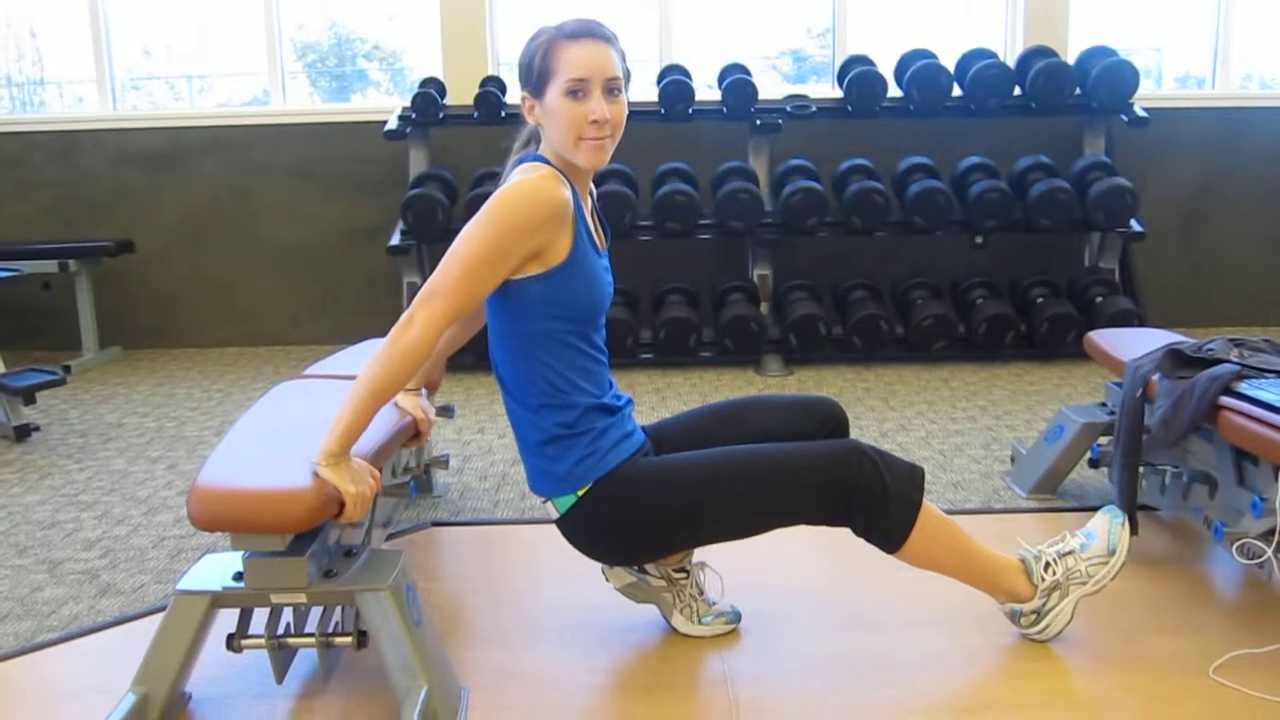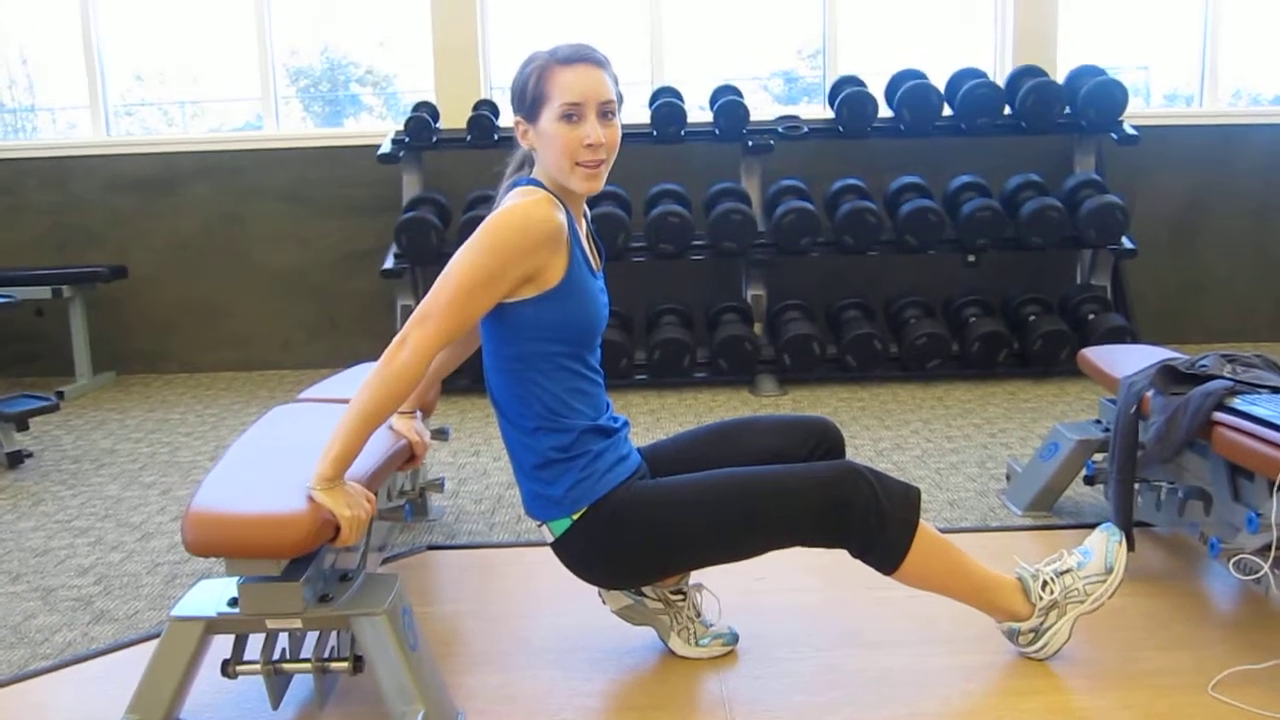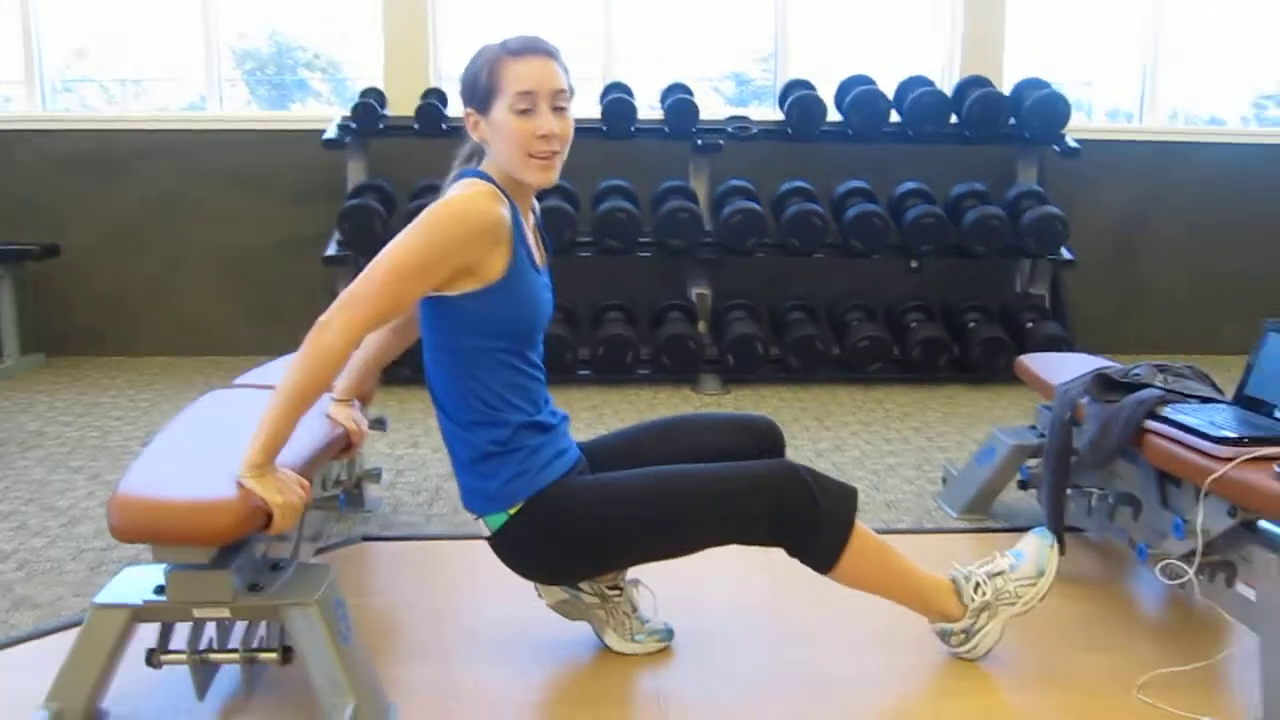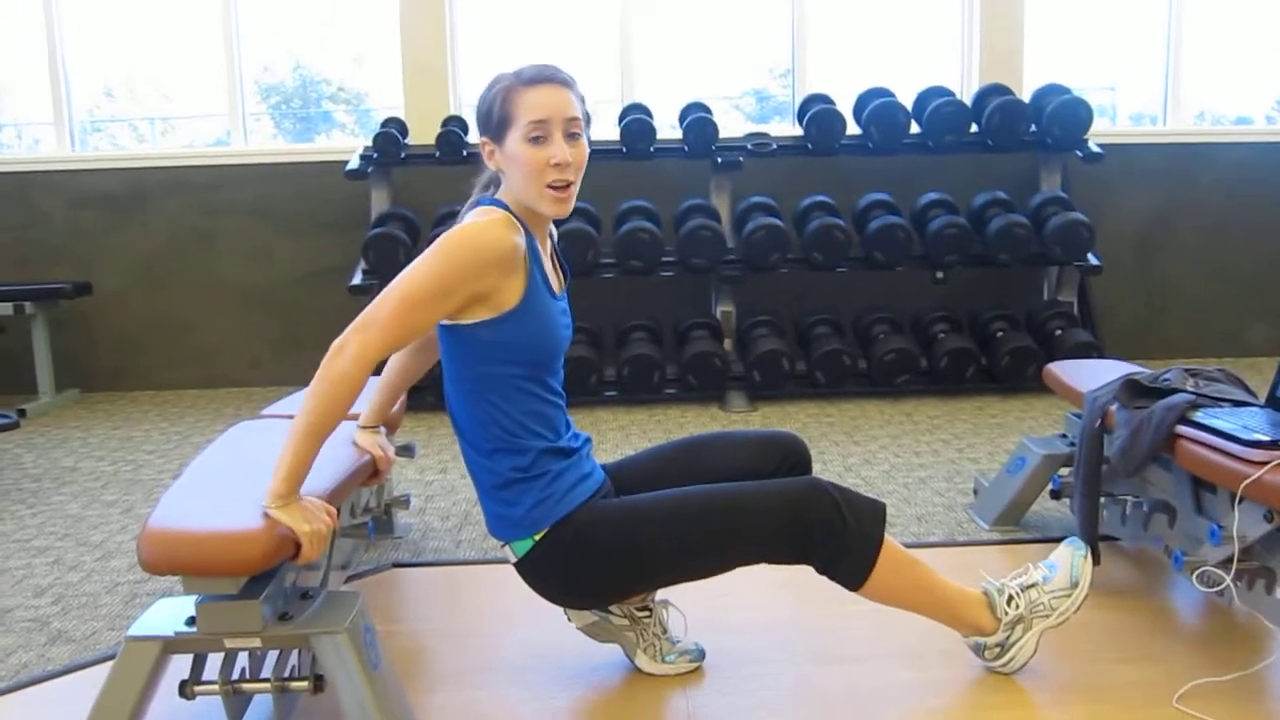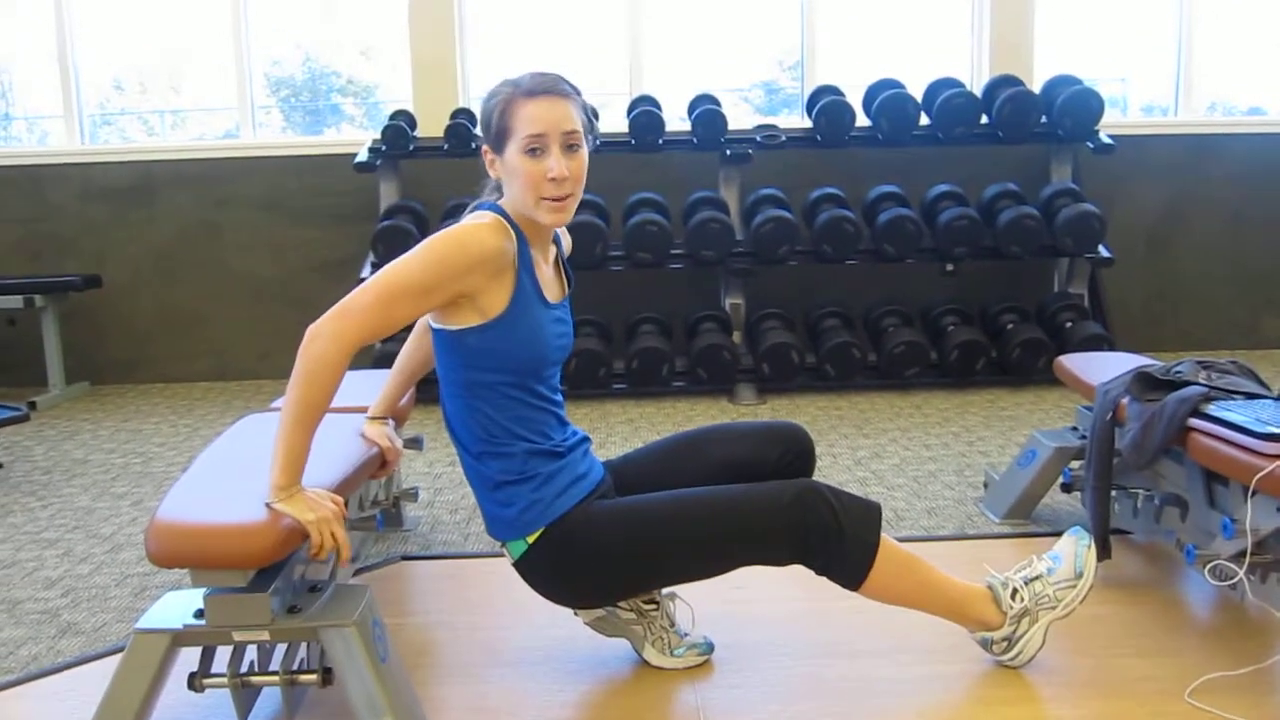
dt=1s
person 1, frame 1
left shoulder: (571, 188)
right shoulder: (536, 193)
left elbow: (477, 304)
right elbow: (426, 315)
left wrist: (420, 387)
right wrist: (336, 457)
left hip: (620, 453)
right hip: (601, 493)
left knee: (820, 420)
right knee: (852, 474)
left ankle: (662, 564)
right ankle: (1028, 588)
person 1, frame 2
left shoulder: (566, 213)
right shoulder: (530, 217)
left elbow: (468, 326)
right elbow: (418, 338)
left wrist: (412, 412)
right wrist: (330, 481)
left hip: (615, 475)
right hip: (595, 516)
left knee: (816, 441)
right knee: (849, 497)
left ankle: (660, 587)
right ankle: (1026, 607)
person 1, frame 3
left shoulder: (513, 206)
right shoulder: (474, 210)
left elbow: (407, 311)
right elbow: (343, 320)
left wrist: (348, 397)
right wrist: (260, 466)
left hip: (554, 471)
right hip: (534, 511)
left knee: (756, 441)
right knee: (787, 497)
left ankle: (595, 581)
right ankle: (958, 608)
person 1, frame 4
left shoulder: (536, 235)
right shoulder: (488, 238)
left elbow: (431, 331)
right elbow: (354, 346)
left wrist: (372, 426)
right wrist: (286, 499)
left hip: (581, 493)
right hip: (559, 536)
left knee: (781, 457)
right knee: (812, 511)
left ankle: (624, 602)
right ankle: (990, 621)
person 1, frame 5
left shoulder: (551, 241)
right shoulder: (482, 243)
left elbow: (437, 322)
right elbow: (330, 335)
left wrist: (382, 417)
right wrist: (288, 491)
left hip: (584, 488)
right hip: (557, 535)
left knee: (784, 449)
right knee: (807, 514)
left ankle: (632, 598)
right ankle: (996, 614)
